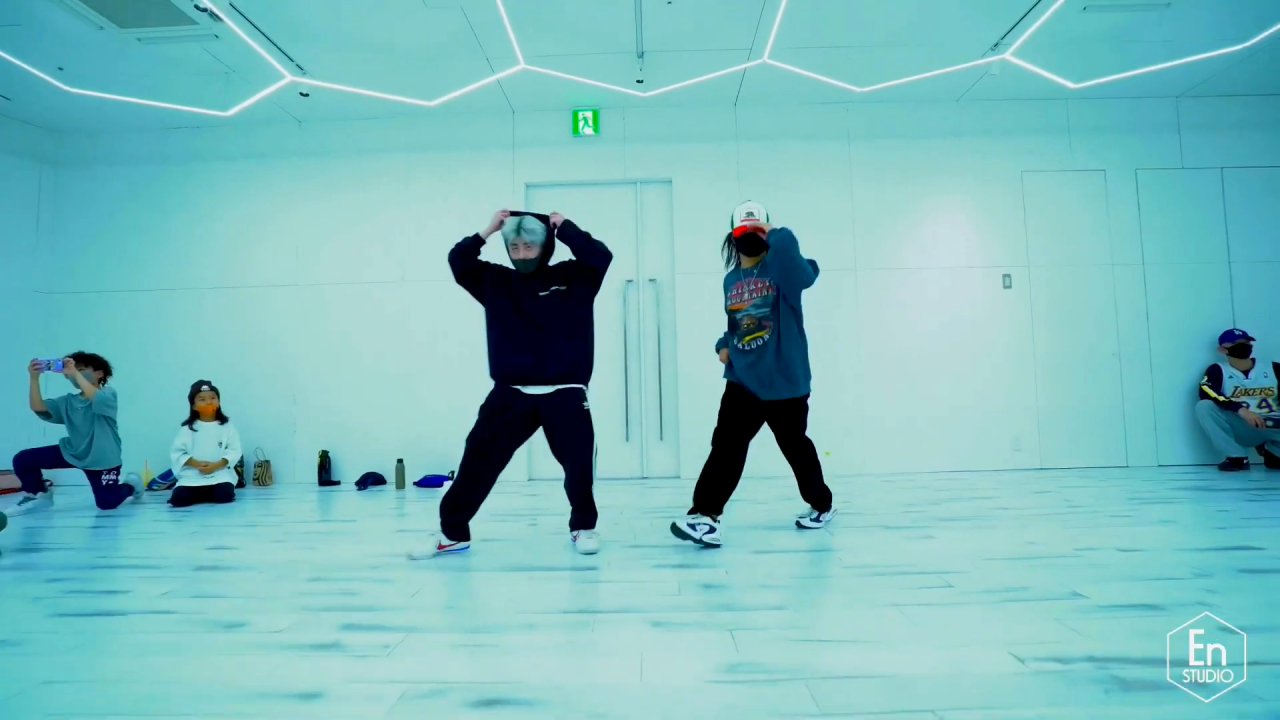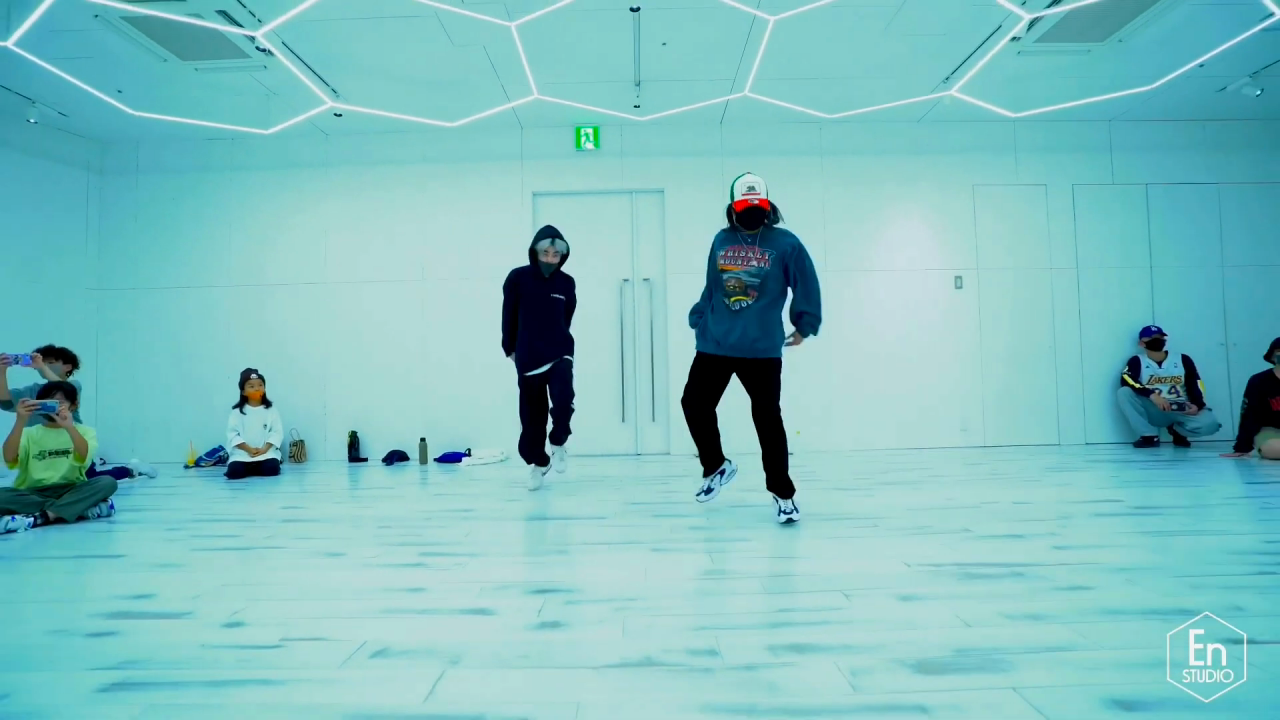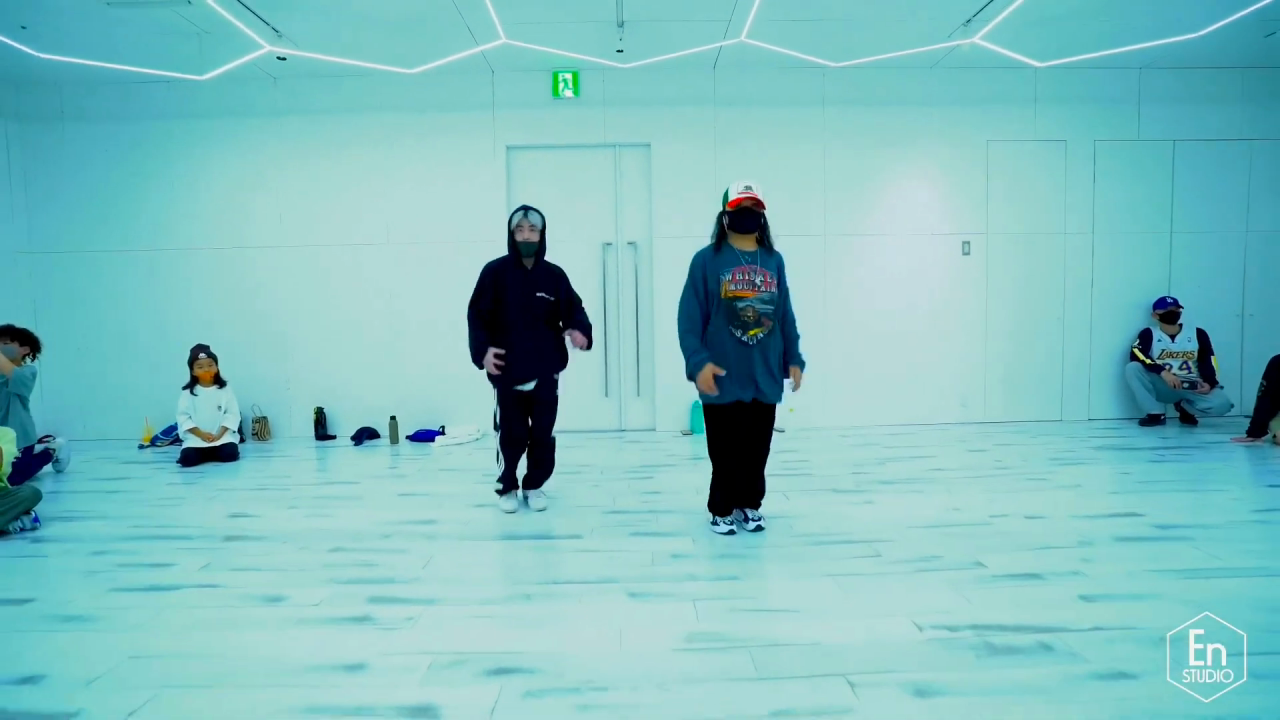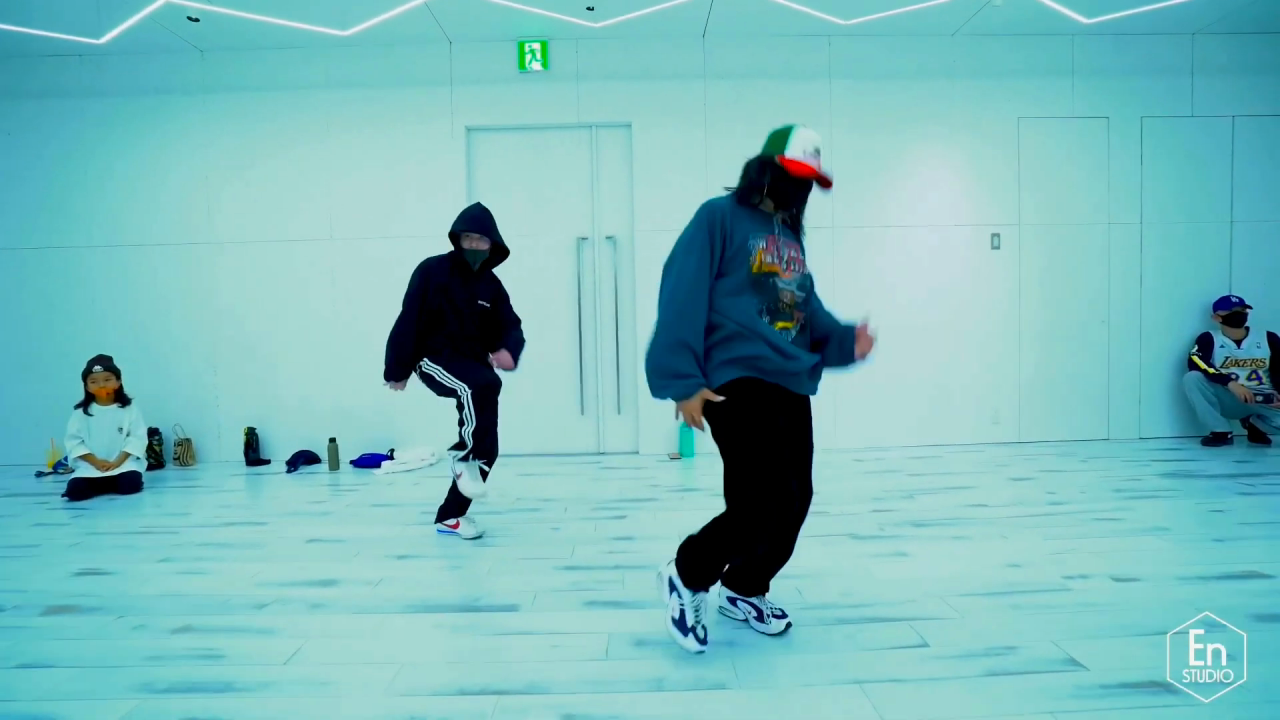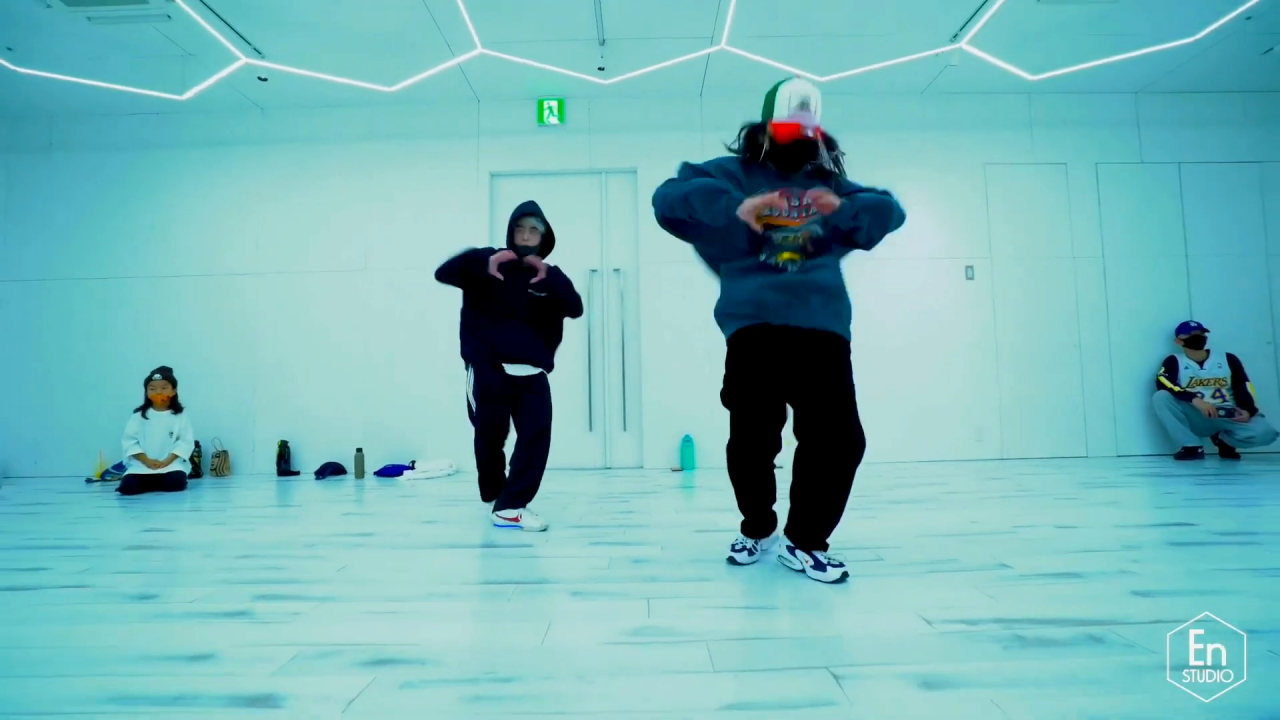
dt=1s
person 1, frame 1
left shoulder: (779, 263)
right shoulder: (732, 280)
left elbow: (803, 275)
left wrist: (777, 237)
right wrist: (725, 346)
left hip: (783, 379)
right hip: (742, 379)
left knee: (795, 445)
right knee: (727, 443)
left ankle: (821, 505)
right ankle: (704, 518)
person 1, frame 2
left shoulder: (783, 242)
right shoulder: (722, 241)
left elbow: (806, 283)
left wrist: (804, 325)
right wrist: (699, 319)
left hip: (760, 347)
right hip: (715, 344)
left knee: (767, 415)
right knee: (695, 402)
left ankle: (783, 495)
right ankle: (716, 467)
person 1, frame 3
left shoulder: (772, 261)
right shoulder: (707, 261)
left elbow: (784, 316)
right elbow: (691, 320)
left wrist: (795, 360)
right wrist: (697, 365)
left hip: (765, 378)
right hip: (723, 380)
left knee: (755, 452)
right knee: (726, 452)
left ankle: (748, 504)
right ankle: (722, 510)
person 1, frame 4
left shoulder: (793, 239)
right shoulder: (720, 218)
left elbow: (810, 320)
right elbow: (684, 298)
left wrist: (845, 343)
right wrist: (681, 380)
left hip: (791, 384)
right hip: (735, 380)
left knee: (785, 504)
right knee: (772, 498)
left ankle: (744, 589)
right ankle: (687, 576)
person 1, frame 5
left shoulder: (826, 181)
right shoulder: (730, 175)
left elbow: (887, 212)
right elbow: (671, 203)
left wrist: (845, 211)
right wrist: (732, 207)
left hip: (819, 330)
right hip: (753, 326)
left knee: (837, 441)
right knee: (753, 442)
left ankle: (805, 541)
right ankle: (756, 527)
person 2, frame 1
left shoulder: (571, 279)
right shoulder: (496, 281)
left elbow: (599, 257)
right elbow: (458, 263)
left wrist: (563, 229)
right wrist: (485, 233)
left hip: (563, 390)
right hip: (511, 391)
left knee: (579, 458)
right knee: (479, 457)
left ankle: (583, 526)
right ankle: (453, 532)
person 2, frame 2
left shoulder: (566, 282)
right shoulder: (518, 278)
right elbow: (510, 316)
right wrist: (512, 348)
left hip: (559, 356)
right hip: (529, 360)
left knee: (563, 403)
right knee: (533, 415)
left ankle: (558, 441)
right ankle: (537, 462)
person 2, frame 3
left shoulder: (553, 275)
right shoulder: (495, 272)
left elbow: (573, 311)
right elbow: (477, 317)
left wrist: (581, 332)
right wrist: (482, 353)
left hip: (545, 370)
right hip: (507, 372)
left knee: (542, 434)
right knee: (510, 435)
left ankle: (534, 487)
right ankle: (507, 488)
person 2, frame 4
left shoulder: (491, 284)
right shoulder: (433, 271)
left elbow: (510, 328)
right elbow: (409, 322)
left wrist: (509, 350)
right wrist: (397, 369)
left hip: (475, 366)
right hip: (436, 360)
left knee: (485, 448)
right knee: (484, 387)
left ankle: (451, 516)
right ankle: (466, 458)
person 2, frame 5
left shoulder: (547, 274)
right shoulder: (486, 259)
left elbow: (572, 306)
right elbow: (446, 273)
left wrist: (547, 277)
right wrist: (485, 266)
left hip: (530, 369)
right hip: (487, 365)
left knee: (537, 432)
right knee: (488, 435)
left ankle: (511, 507)
right ankle: (496, 499)
